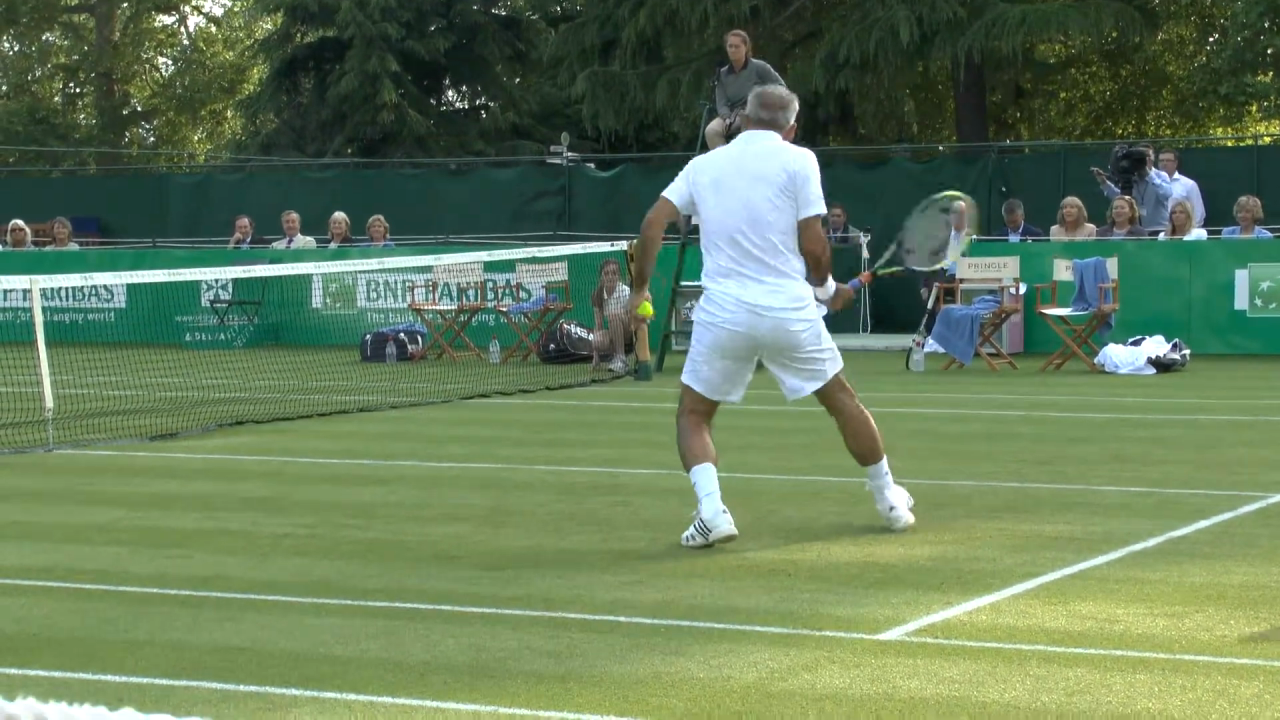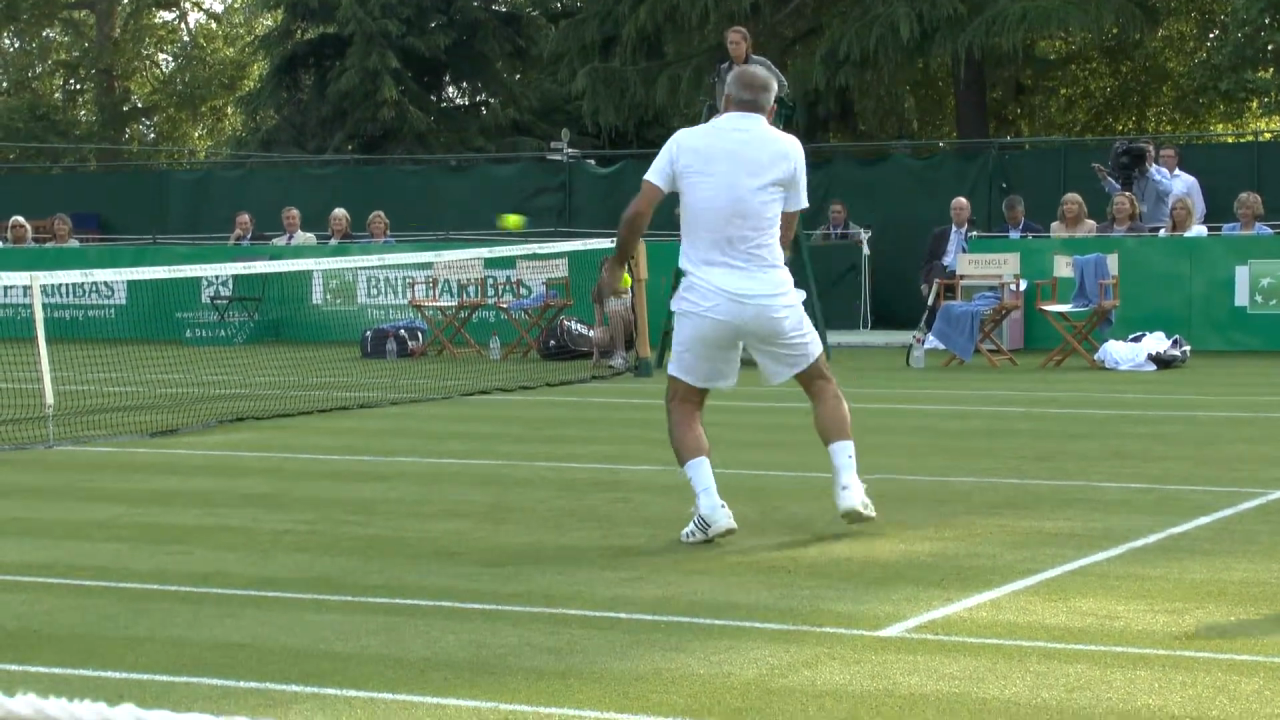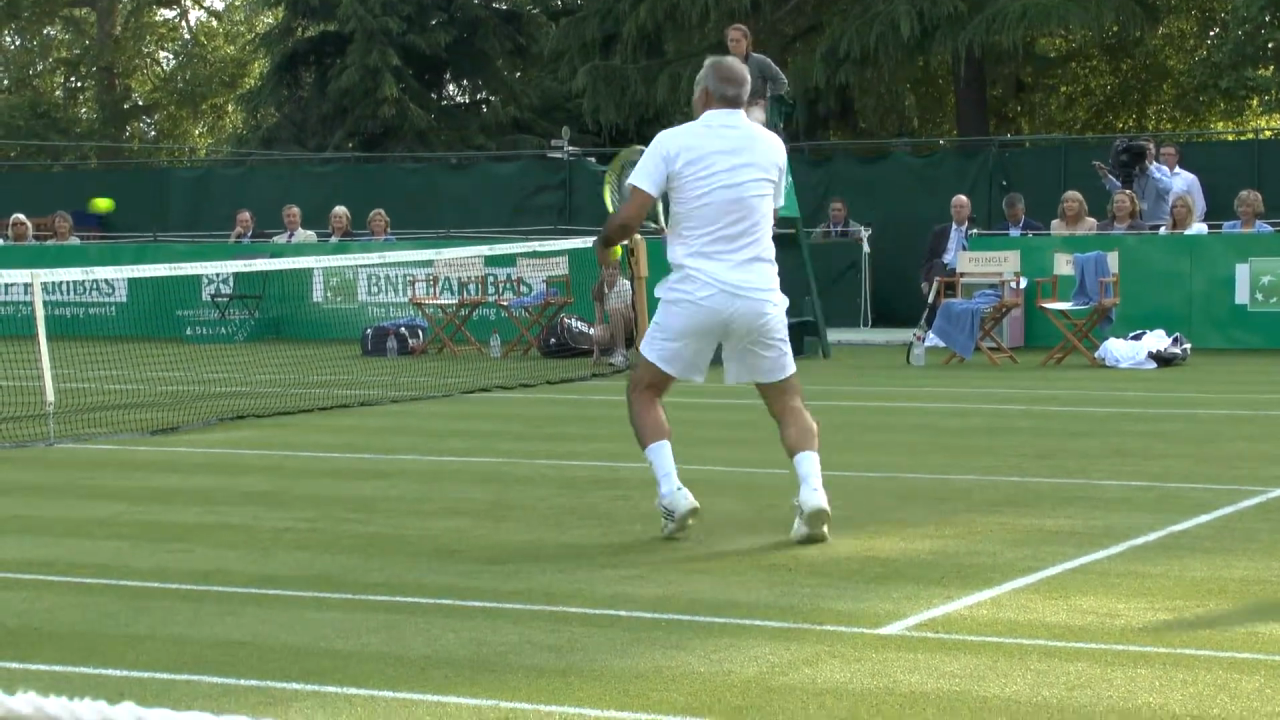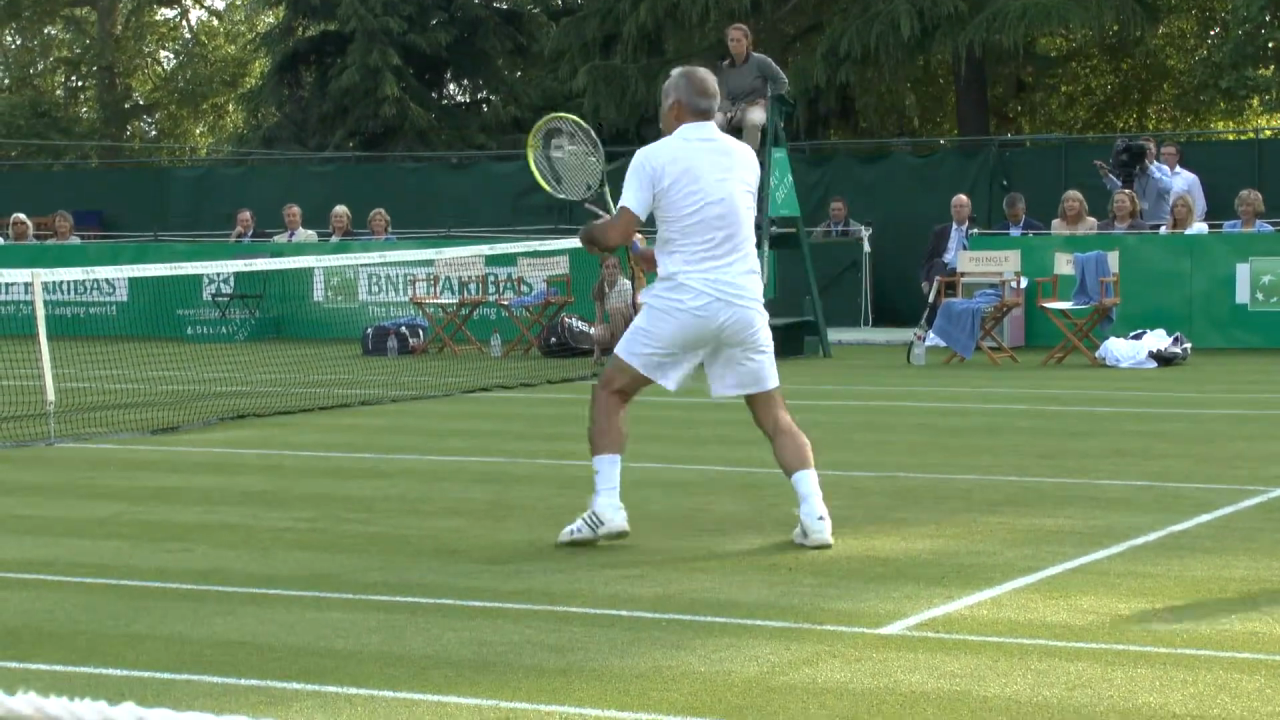
dt=0.1s
person 1, frame 1
left shoulder: (707, 163)
right shoulder: (800, 160)
left elbow: (654, 223)
right elbow: (813, 248)
left wrist: (639, 283)
right wrist: (827, 287)
left hip: (724, 314)
right hip: (790, 312)
left knee: (691, 418)
right knee: (842, 401)
left ankle: (712, 512)
right ankle: (888, 501)
person 1, frame 2
left shoulder: (685, 140)
right shoulder: (785, 147)
left elbow: (638, 211)
right elbow: (783, 236)
left wrist: (617, 260)
left hip: (703, 302)
right hip: (770, 300)
left knee: (683, 408)
right knee: (822, 385)
left ankle: (710, 507)
right ankle: (848, 487)
person 1, frame 3
left shoulder: (673, 140)
right shoulder: (772, 145)
left elbow: (630, 217)
left wrist: (605, 239)
left hip: (694, 294)
right hip: (757, 294)
left knee: (643, 391)
right knee: (788, 403)
left ankle: (672, 492)
right ankle: (811, 493)
person 1, frame 4
left shoulder: (654, 156)
right shoulder: (744, 156)
left elbow: (616, 235)
left wrist: (589, 233)
left hip: (681, 303)
right hip: (742, 304)
left knee: (608, 394)
right knee: (775, 417)
left ankle: (606, 508)
right ankle: (814, 513)
